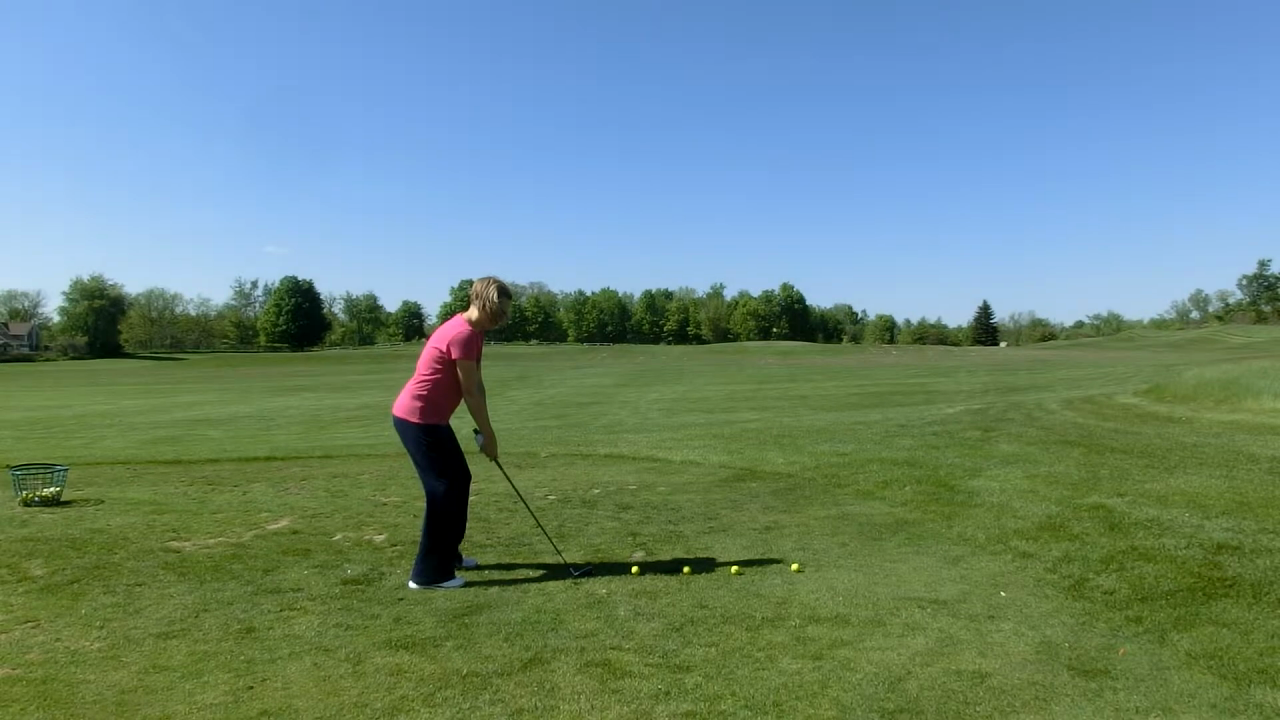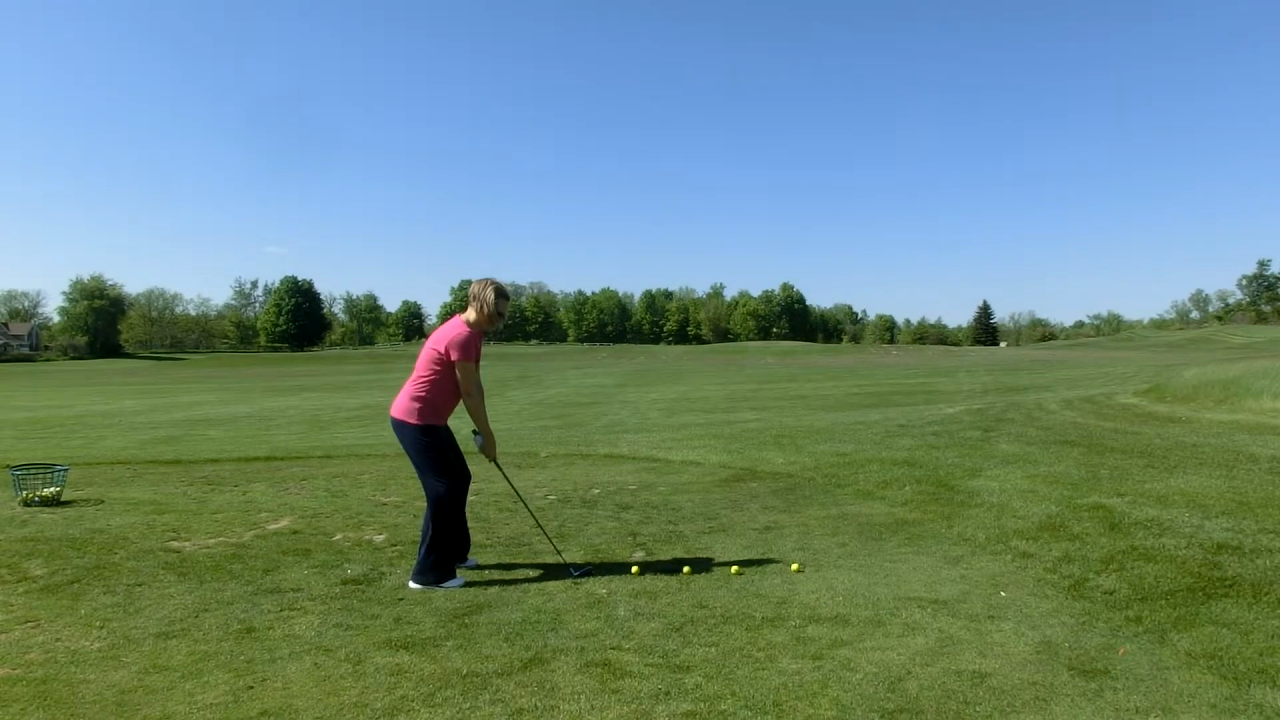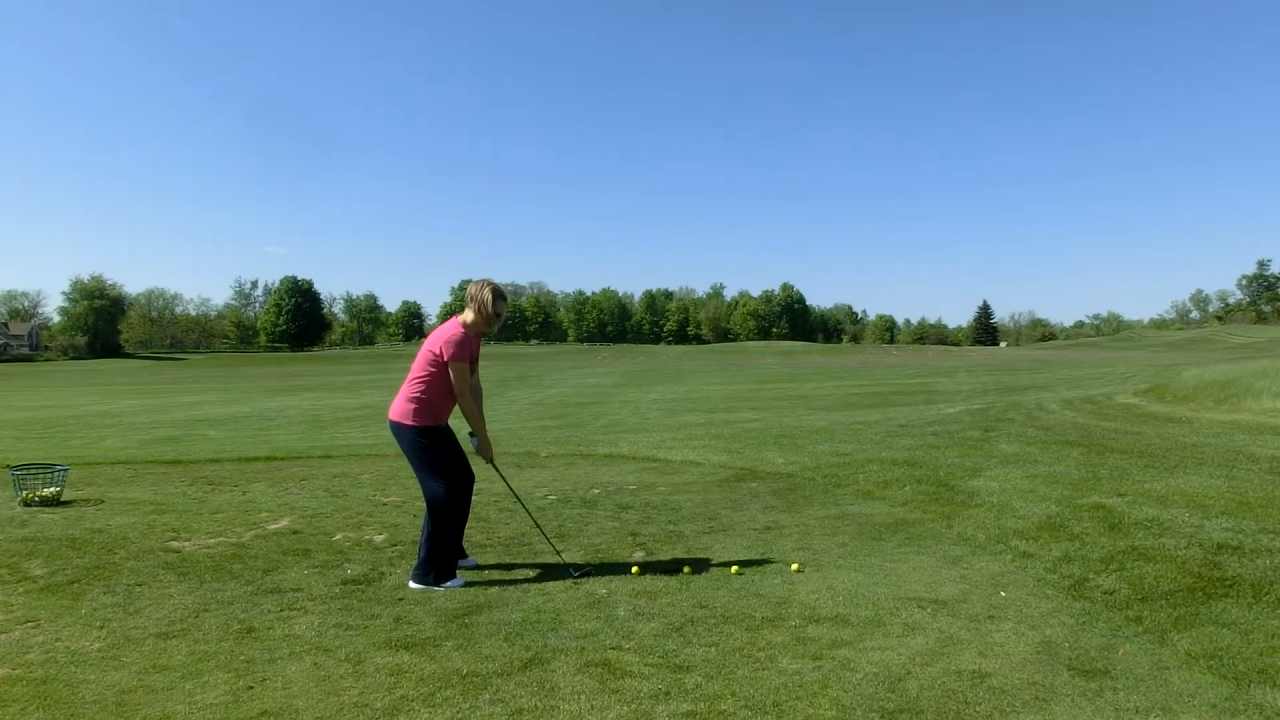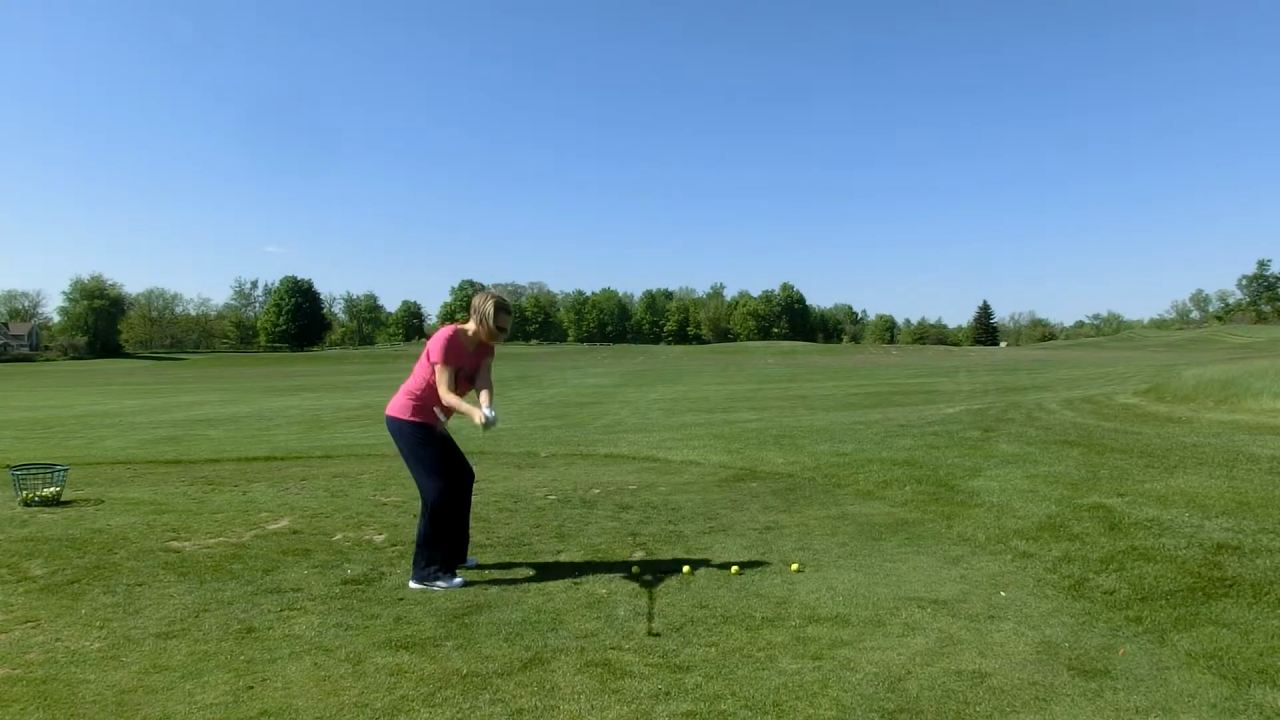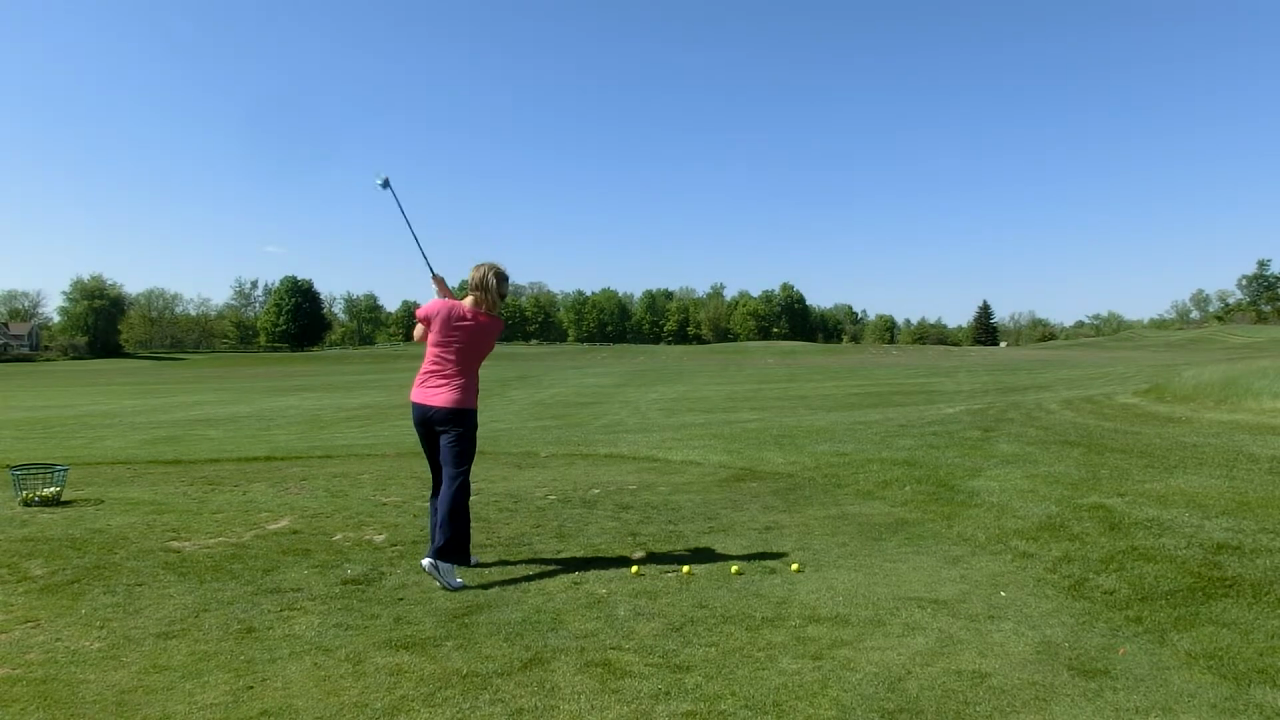
dt=1s
person 1, frame 1
left shoulder: (472, 331)
right shoulder: (462, 335)
left elbow: (477, 386)
right elbow: (470, 392)
left wrist: (485, 431)
right wrist: (488, 434)
left hip: (429, 418)
right hip: (417, 418)
left knee: (459, 480)
right knee: (442, 490)
left ankle: (448, 554)
right ankle: (428, 573)
person 1, frame 2
left shoulder: (471, 332)
right shoulder: (461, 336)
left elbow: (475, 386)
right elbow: (469, 393)
left wrist: (484, 431)
right wrist: (487, 435)
left hip: (429, 418)
right hip: (415, 419)
left knee: (459, 480)
right knee: (443, 489)
left ankle: (451, 552)
right ankle: (428, 572)
person 1, frame 3
left shoulder: (471, 334)
right shoulder: (455, 337)
left elbow: (474, 385)
right elbow: (462, 394)
left wrist: (482, 432)
right wrist: (482, 437)
left hip: (431, 420)
right hip: (413, 420)
left knee: (462, 480)
right knee: (443, 490)
left ankle: (450, 551)
right ankle: (429, 573)
person 1, frame 4
left shoulder: (484, 348)
right shoulder: (447, 340)
left elbow: (483, 383)
right elbow: (446, 395)
left wrist: (486, 409)
right wrist: (473, 413)
left hip: (431, 422)
right hip: (407, 418)
left knee: (461, 479)
right knee: (439, 489)
left ankle: (452, 553)
right ankle: (427, 572)
person 1, frame 5
left shoulder: (437, 309)
right shoulder: (494, 325)
left elbow: (419, 337)
right wrist: (446, 295)
left hip: (422, 404)
right hip: (457, 408)
left knee: (441, 479)
right knee: (455, 479)
left ankle: (444, 550)
right ankle: (440, 555)
